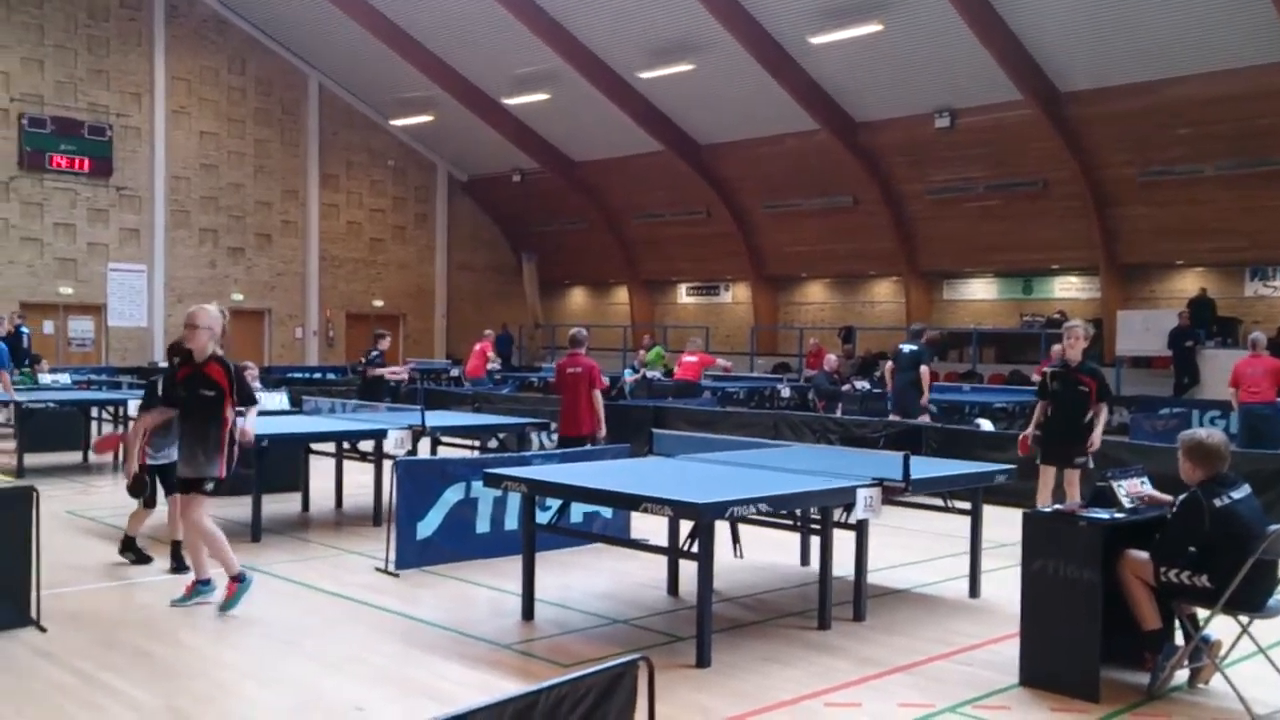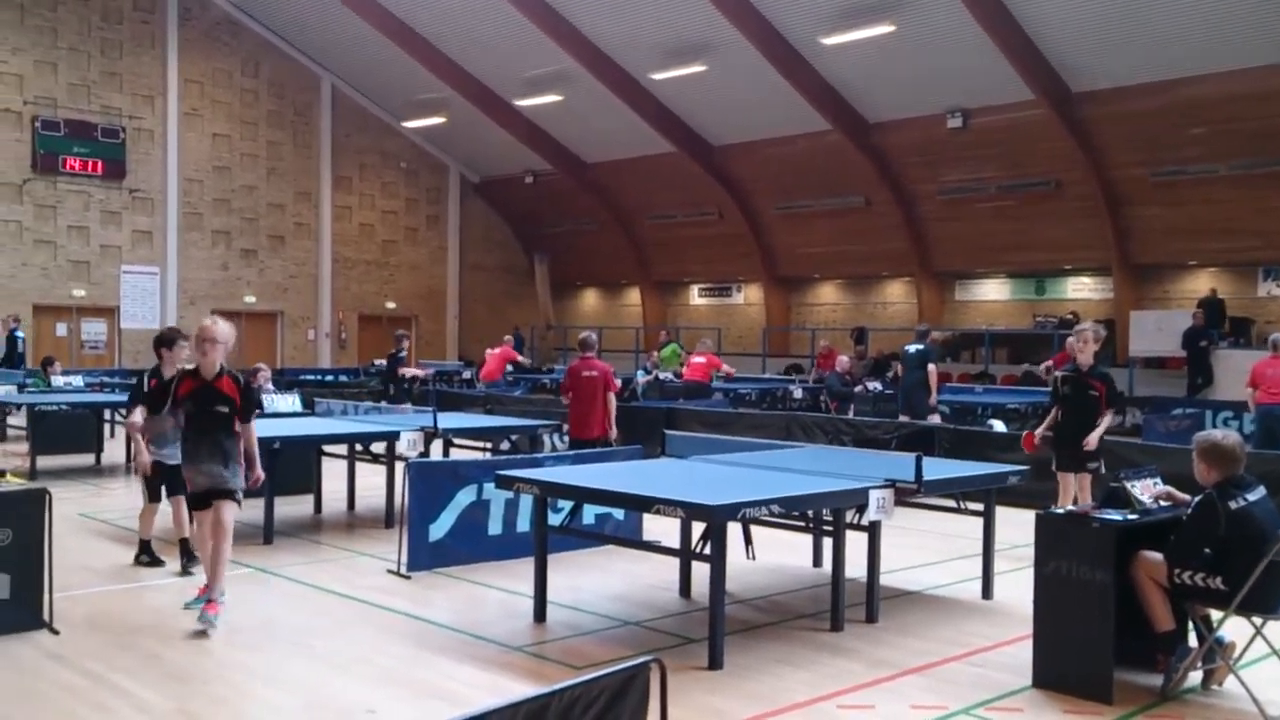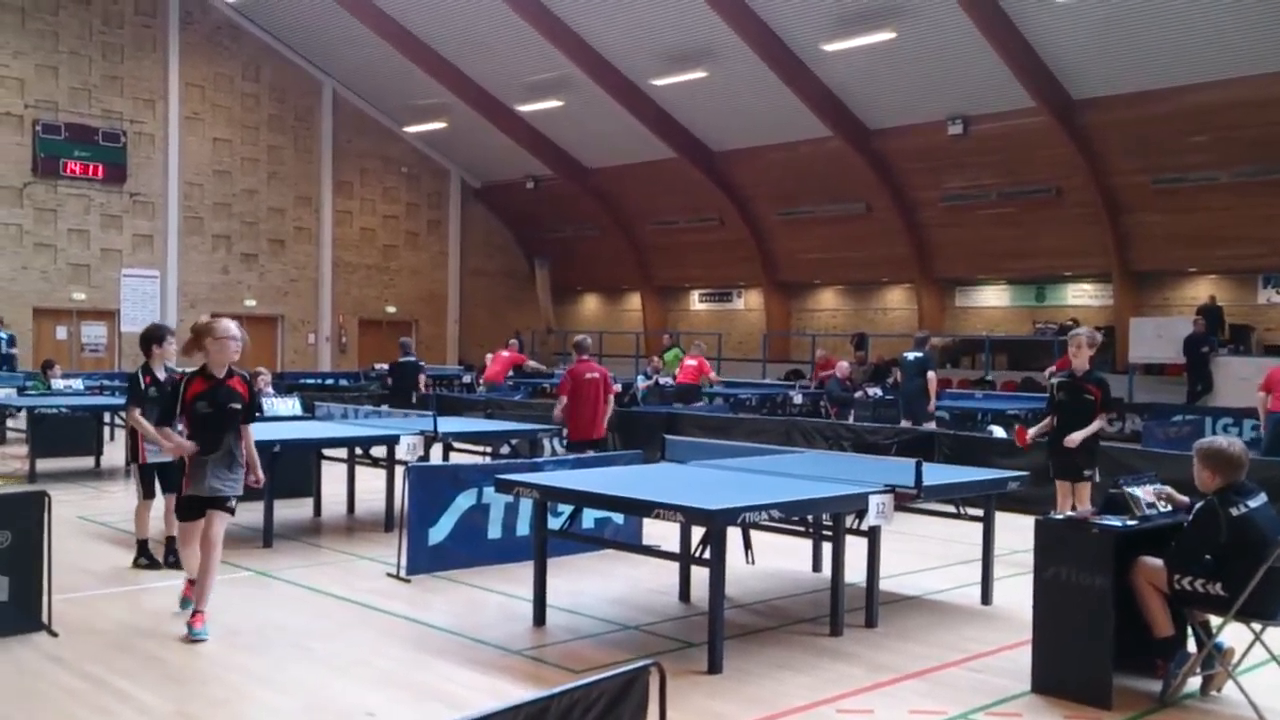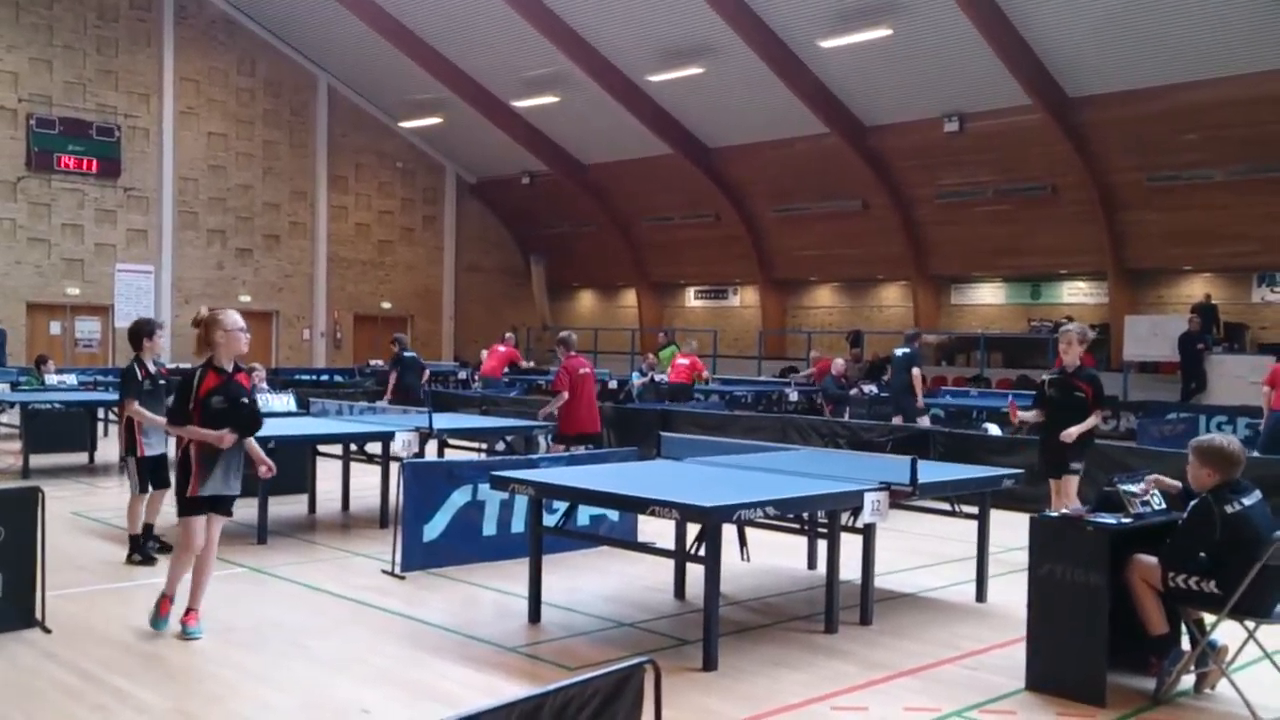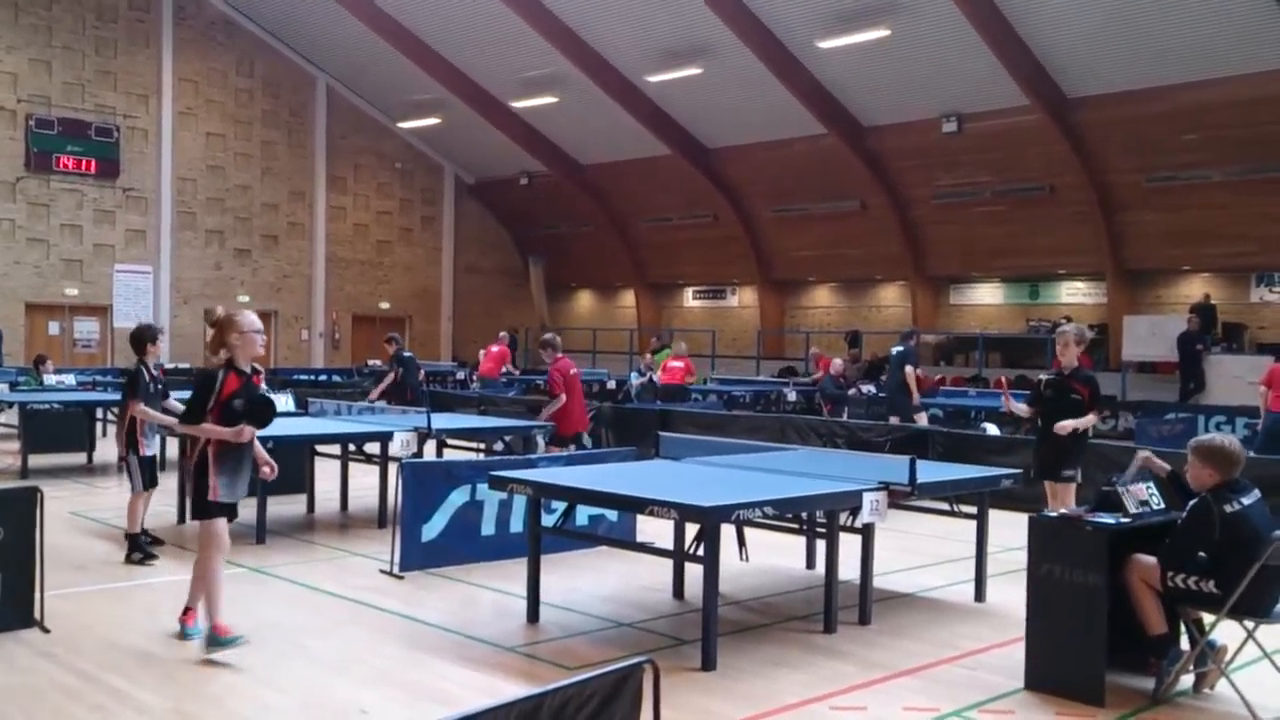
dt=0.2s
person 1, frame 1
left shoulder: (226, 369)
right shoulder: (178, 369)
left elbow: (252, 405)
right elbow: (168, 408)
left wrist: (247, 425)
right wrist: (139, 426)
left hip: (214, 455)
right hip: (188, 454)
left knee: (196, 518)
right knee: (187, 519)
left ankle: (237, 577)
right ankle: (203, 583)
person 1, frame 2
left shoulder: (237, 384)
right shoulder: (179, 382)
left elbow: (247, 424)
right elbow: (149, 406)
left wrist: (256, 464)
right wrist: (136, 424)
left hip: (228, 468)
right hip: (195, 468)
left knee: (223, 526)
right knee: (203, 530)
left ankle: (213, 603)
right ankle: (213, 583)
person 1, frame 3
left shoulder: (243, 384)
right shoulder: (188, 384)
right elbow: (164, 425)
left wrist: (255, 465)
right wrist: (177, 444)
left hip: (228, 473)
right hip: (193, 472)
left knee: (212, 539)
right knee: (188, 539)
left ankle: (198, 614)
right ankle: (192, 581)
person 1, frame 4
left shoulder: (243, 379)
right shoulder: (196, 378)
right elbow: (174, 425)
left wrist: (259, 457)
right wrist: (210, 436)
left hip: (228, 472)
right hip: (196, 469)
left knee: (210, 543)
right knee: (194, 542)
left ankle: (192, 612)
right ankle: (166, 597)
person 1, frame 5
left shoulder: (255, 379)
right shoulder: (215, 378)
right elbow: (186, 424)
left wrist: (261, 456)
right wrist: (229, 434)
left hip: (236, 474)
right hip: (210, 471)
left knee: (211, 546)
right knee: (219, 545)
left ankle: (190, 611)
right ankle: (215, 629)
person 2, frame 1
left shoulder: (1196, 500)
right shoulder: (1238, 487)
left elbow: (1162, 554)
right wrist: (1166, 501)
left hip: (1230, 588)
right hip: (1258, 585)
left knee: (1129, 562)
right knee: (1178, 565)
left ankle: (1162, 651)
right ankle: (1198, 643)
person 2, frame 2
left shoulder: (1211, 502)
right shoulder: (1253, 488)
left elbow: (1176, 555)
right wrist: (1184, 500)
left hip: (1243, 590)
left knee: (1142, 563)
right knee: (1187, 569)
left ankle: (1175, 653)
right ankle: (1212, 645)
person 2, frame 3
left shoulder: (1212, 509)
right shoulder: (1254, 494)
left elbow: (1176, 561)
right wrist: (1182, 502)
left hip: (1243, 596)
left knee: (1142, 569)
right knee: (1186, 577)
left ankle: (1175, 658)
right ankle: (1210, 651)
person 2, frame 4
left shoulder: (1206, 508)
right shoulder: (1248, 491)
left elbow: (1171, 558)
right wrist: (1172, 487)
left hip: (1238, 593)
left knee: (1136, 566)
right knee: (1182, 571)
left ankle: (1169, 656)
right ankle: (1205, 649)
person 2, frame 5
left shoulder: (1206, 507)
right shoulder: (1246, 490)
left elbow: (1169, 558)
right wrist: (1161, 468)
left hip: (1237, 594)
left knee: (1135, 566)
right knee: (1180, 572)
left ankle: (1168, 656)
right ankle: (1204, 649)
person 3, frame 1
right shoulder: (156, 386)
left hip: (171, 453)
right hip: (147, 454)
left knee: (177, 499)
right knee: (148, 507)
left ankle: (177, 553)
right ankle: (128, 544)
person 3, frame 2
right shoulder: (146, 381)
left hip: (176, 451)
right hip: (151, 452)
left knee: (179, 499)
right knee: (153, 503)
left ankle: (186, 552)
right ankle: (143, 550)
person 3, frame 3
left shoulder: (175, 378)
right shoulder: (139, 378)
right elbow: (133, 417)
right wrist: (160, 440)
left hip: (169, 450)
right hip: (145, 450)
left knee: (173, 497)
right knee: (146, 500)
left ankle: (171, 550)
right ankle: (142, 552)
person 3, frame 4
left shoulder: (160, 372)
right shoulder: (132, 371)
left elbow: (170, 402)
right elbow: (132, 409)
right wrist: (165, 423)
left hip: (158, 442)
right hip: (137, 443)
left knee: (162, 489)
right knee: (139, 494)
left ankle: (148, 535)
right ankle: (135, 548)
person 3, frame 5
left shoulder: (155, 374)
right shoulder: (138, 374)
left elbow: (167, 402)
right elbow: (137, 409)
right wrist: (172, 422)
left hip: (150, 440)
right hip: (136, 442)
left knee: (149, 488)
right knee: (140, 491)
left ankle: (137, 531)
right ankle: (134, 547)
person 4, frame 1
left shoulder: (1093, 373)
right shoulder: (1051, 371)
left elbow: (1102, 406)
left wrist: (1098, 431)
right wrist: (1032, 427)
left hip: (1078, 436)
right hip: (1051, 434)
left knee: (1071, 484)
right knee: (1045, 484)
person 4, frame 2
left shoulder: (1103, 378)
right shoulder: (1062, 375)
left elbow: (1108, 413)
left wrist: (1097, 433)
right wrist: (1043, 428)
left hip: (1087, 442)
right hip: (1064, 439)
left knee: (1083, 488)
right knee: (1067, 490)
person 4, frame 3
left shoulder: (1099, 382)
right shoulder: (1058, 381)
left elbow: (1102, 418)
left wrist: (1082, 434)
right wrist: (1035, 430)
left hip: (1085, 448)
right hip: (1059, 446)
left knee: (1082, 499)
right knee: (1064, 498)
person 4, frame 4
left shoulder: (1091, 379)
right shoulder: (1049, 378)
left elbow: (1097, 415)
right elbow: (1040, 413)
left wrist: (1077, 429)
right wrist: (1022, 416)
left hip: (1076, 444)
right hip: (1051, 443)
left knee: (1068, 493)
right knee: (1056, 495)
person 4, frame 5
left shoulder: (1087, 380)
right shoulder: (1046, 379)
left elbow: (1093, 416)
right elbow: (1030, 410)
left wrist: (1073, 423)
right wrist: (1012, 405)
left hip: (1071, 447)
right hip: (1046, 445)
left knee: (1066, 500)
right knee: (1052, 498)
